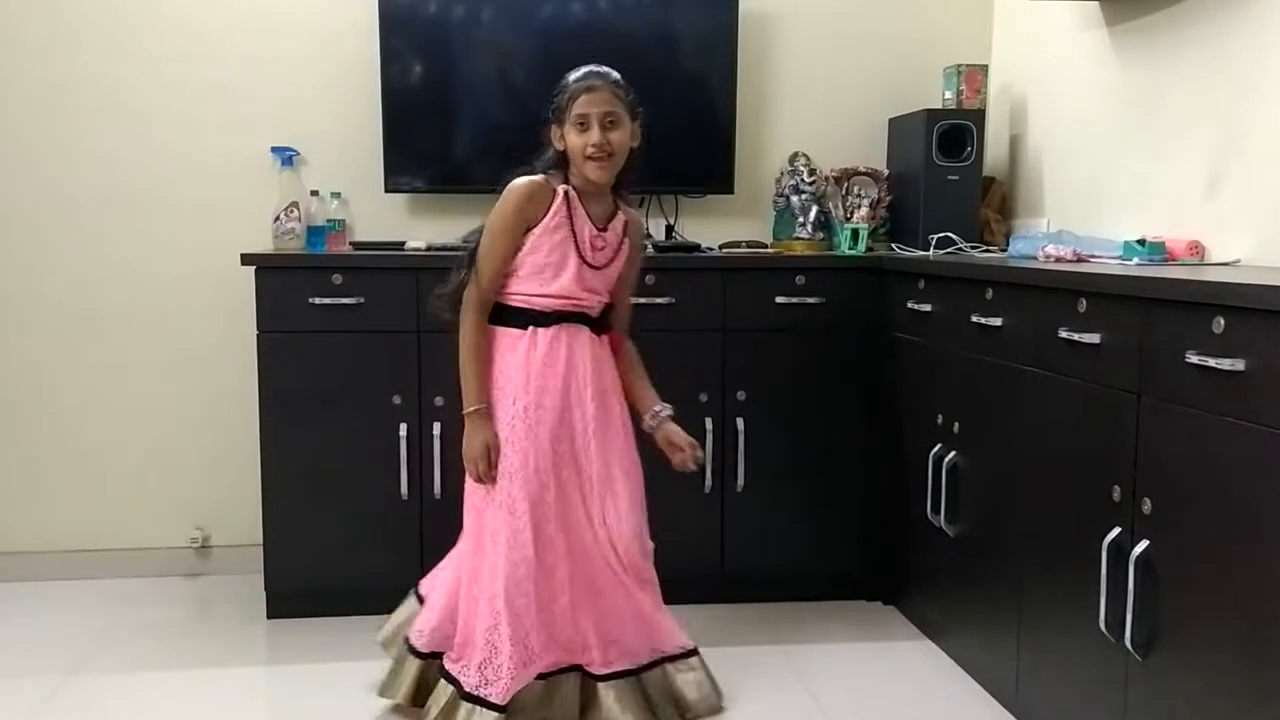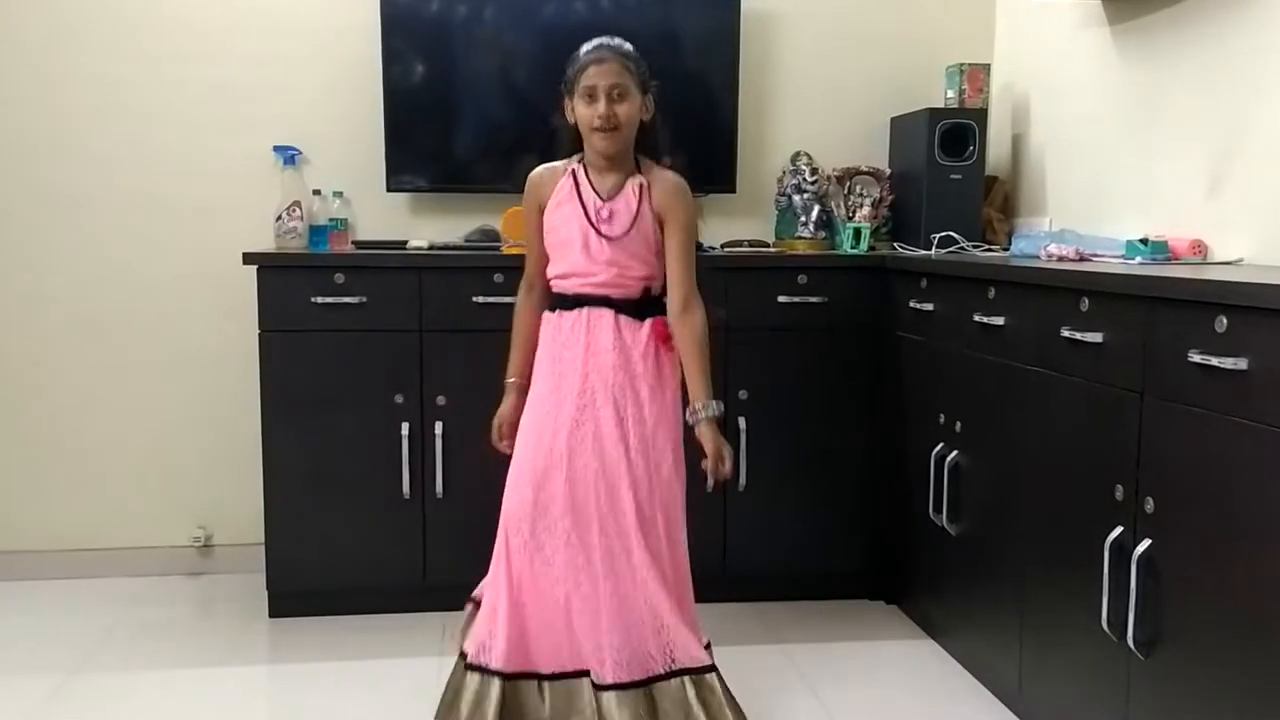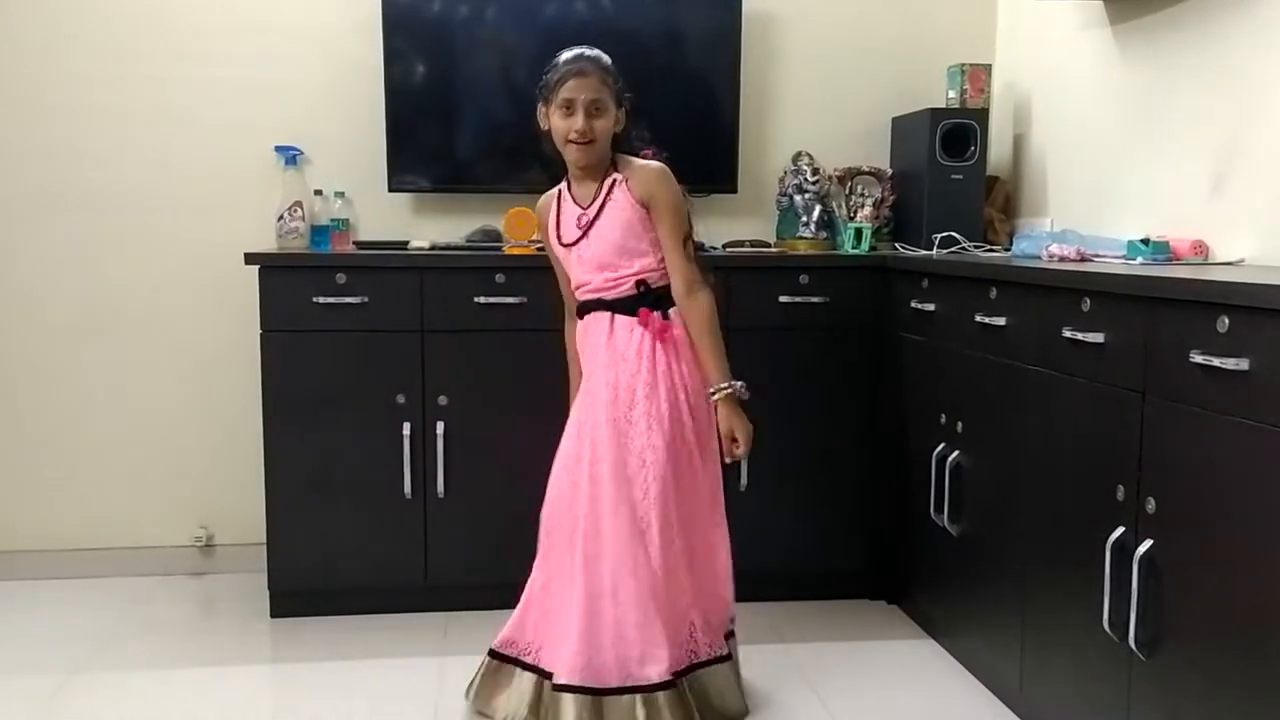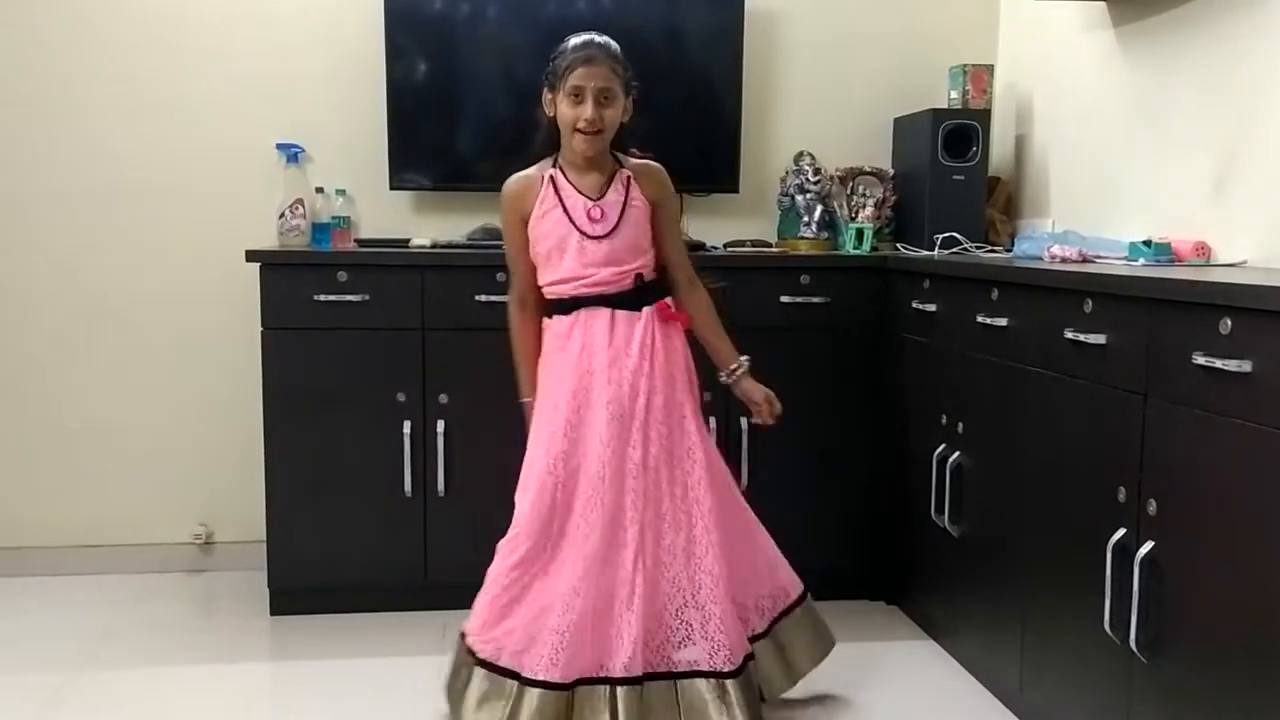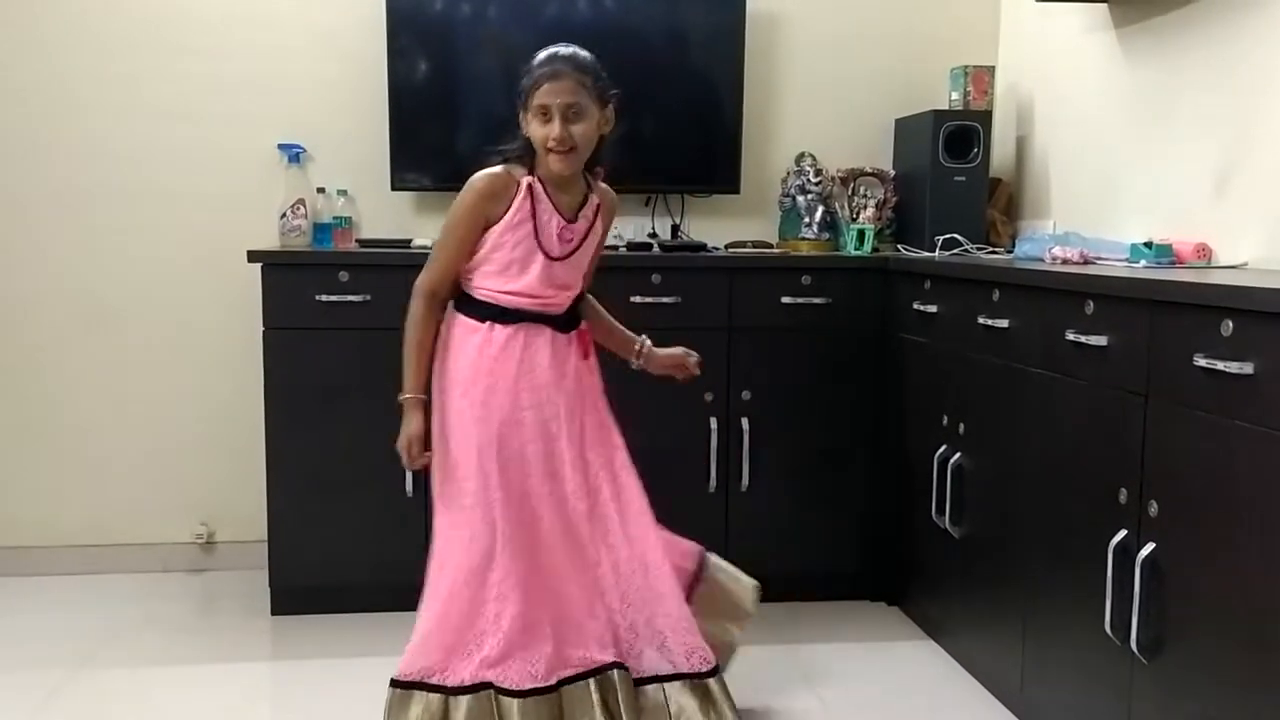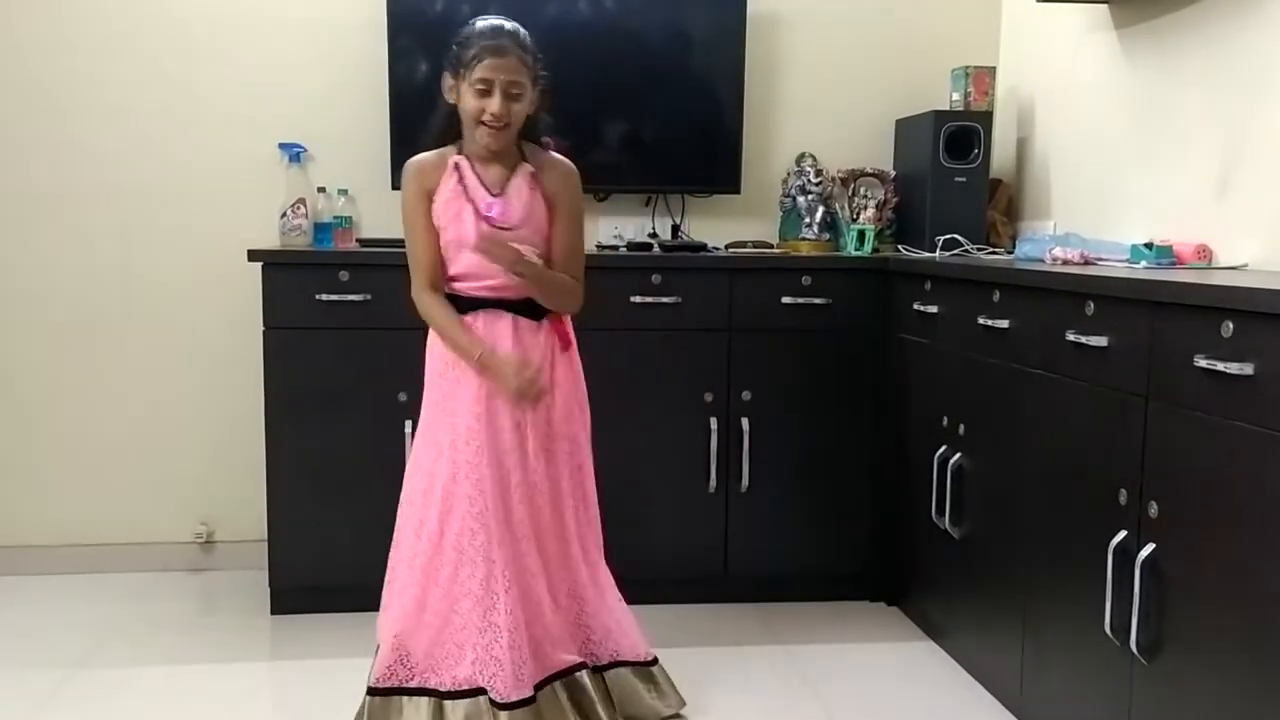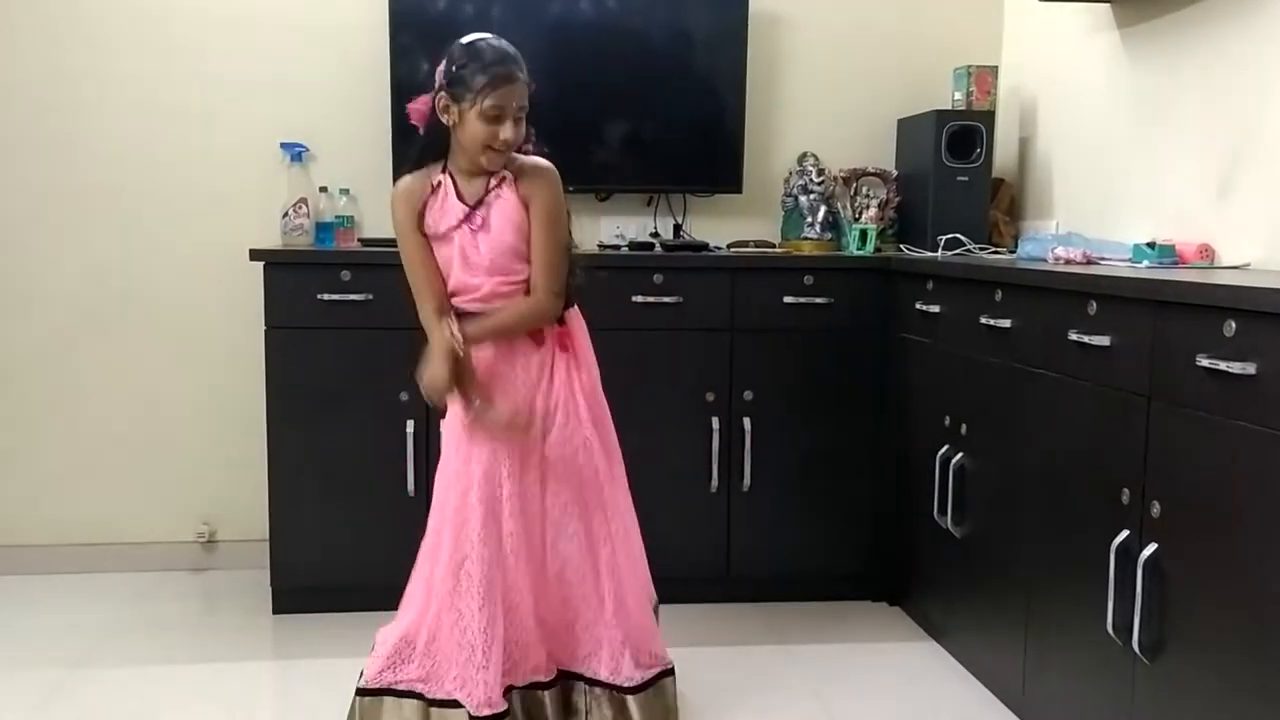
dt=0.3s
person 1, frame 1
left shoulder: (629, 228)
right shoulder: (527, 197)
left elbow: (616, 333)
right elbow: (475, 305)
left wrist: (659, 419)
right wrist: (477, 413)
left hip: (591, 386)
right hip: (520, 378)
left knee: (614, 534)
right knee: (517, 540)
person 1, frame 2
left shoulder: (667, 191)
right shoulder: (546, 182)
left elbow: (683, 307)
right elbow: (534, 290)
left wrist: (703, 414)
right wrist: (515, 389)
left hip: (638, 370)
right hip: (563, 367)
left knee: (639, 528)
right knee: (542, 521)
person 1, frame 3
left shoulder: (647, 179)
right shoulder: (549, 205)
left elbow: (689, 288)
left wrist: (723, 393)
right wrist: (581, 397)
left hip: (656, 361)
right hip: (599, 368)
left knee: (650, 521)
right knee: (584, 523)
person 1, frame 4
left shoulder: (650, 181)
right shoulder: (524, 192)
left elbow: (685, 282)
right elbow: (524, 305)
left wrist: (738, 372)
right wrist: (532, 403)
left hip: (649, 359)
right hip: (571, 369)
left knee: (668, 516)
right knee: (554, 522)
person 1, frame 5
left shoulder: (601, 202)
right shoulder: (491, 188)
right elbow: (430, 292)
left wrist: (644, 352)
right wrist: (415, 403)
left hip: (563, 377)
right hip: (481, 376)
left knee: (606, 527)
right knee: (489, 541)
person 1, frame 6
left shoulder: (557, 176)
right shoulder: (426, 173)
left elbow: (568, 294)
right elbow: (428, 294)
left wrist: (517, 264)
right wrist: (495, 363)
left hip: (545, 366)
right hip: (465, 370)
left knee: (553, 530)
right knee: (458, 534)
person 1, frame 7
left shoulder: (539, 180)
right shoulder: (413, 196)
left elbow: (543, 296)
right elbow: (439, 316)
left wrist: (463, 349)
right wrist: (478, 404)
left hip: (550, 366)
right hip: (476, 382)
left knee: (572, 532)
right knee: (478, 538)
